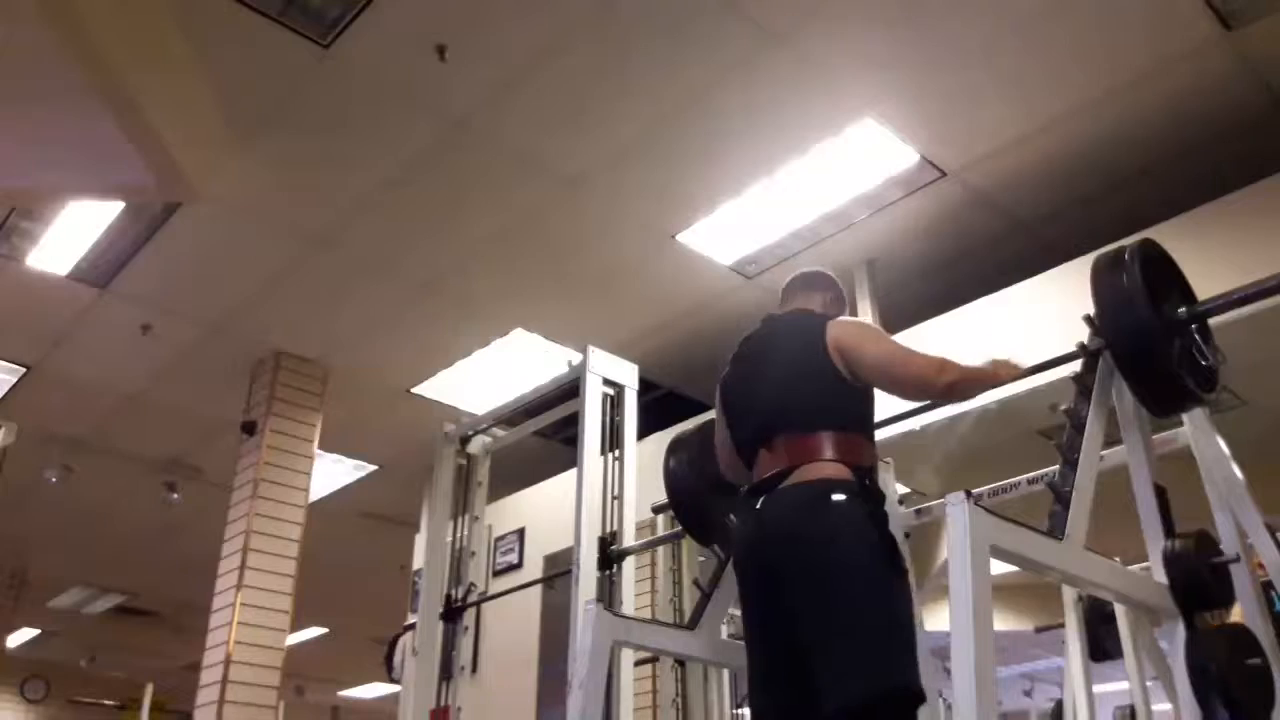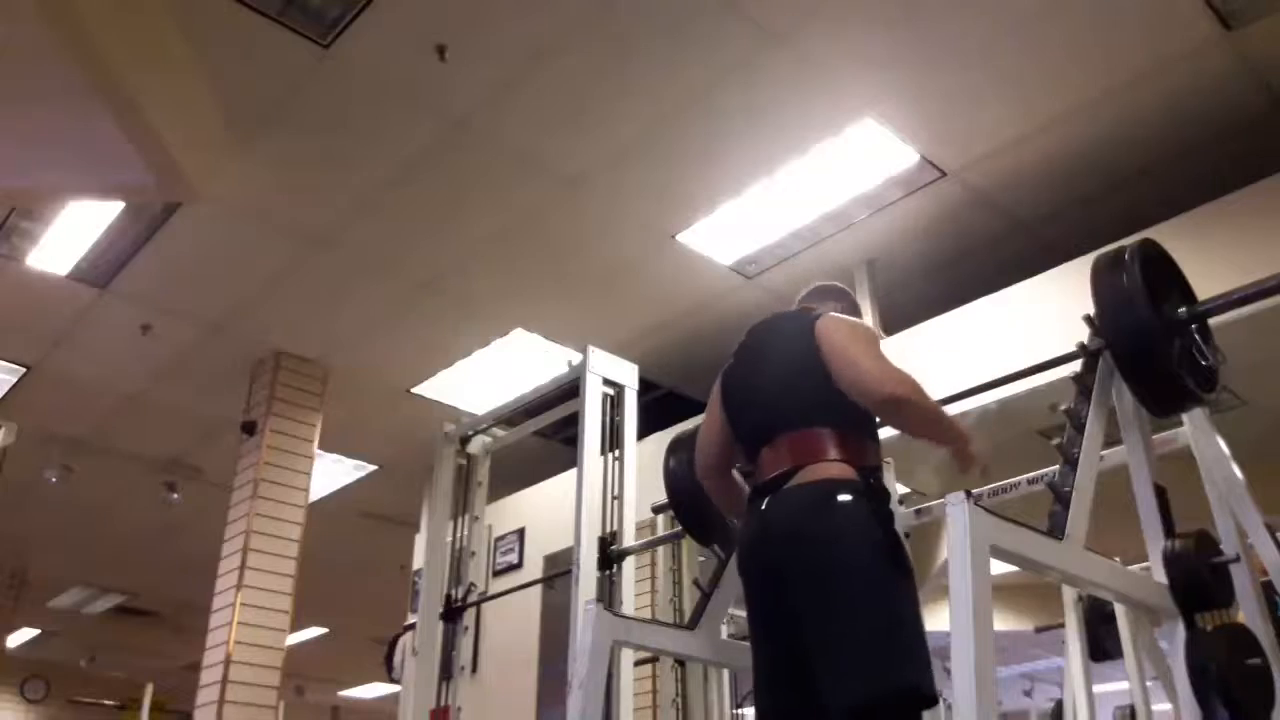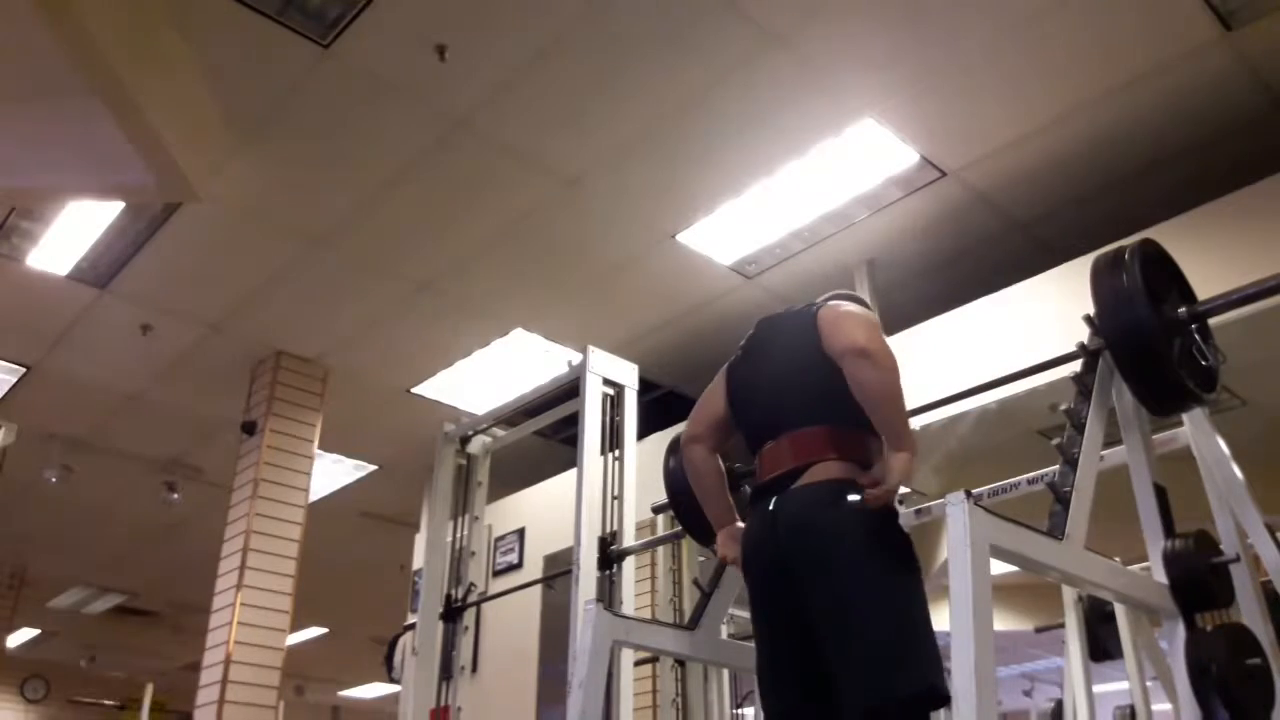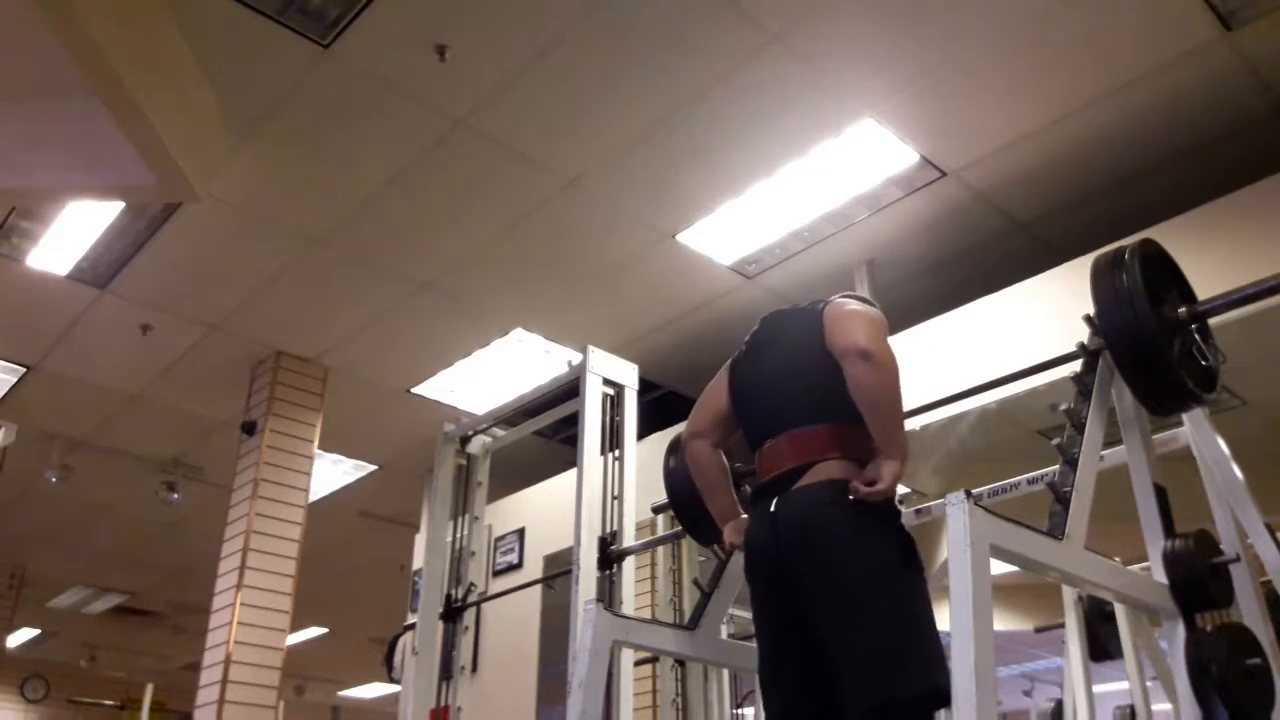
dt=0.2s
person 1, frame 1
left shoulder: (737, 368)
right shoulder: (836, 333)
right elbow: (936, 379)
right wrist: (996, 372)
left hip: (757, 529)
right hip: (827, 514)
person 1, frame 2
left shoulder: (738, 365)
right shoulder: (836, 329)
left elbow: (709, 467)
right elbow: (888, 390)
right wrist: (958, 439)
left hip: (764, 528)
right hip: (832, 511)
person 1, frame 3
left shoulder: (747, 357)
right shoulder: (845, 315)
left elbow: (696, 442)
right elbow: (862, 348)
left wrist: (727, 527)
right wrist: (899, 447)
left hip: (769, 527)
right hip: (838, 510)
person 1, frame 4
left shoulder: (750, 354)
right shoulder: (850, 313)
left elbow: (698, 436)
right elbow: (863, 352)
left wrist: (731, 519)
right wrist: (892, 454)
left hip: (770, 528)
right hip: (837, 513)
